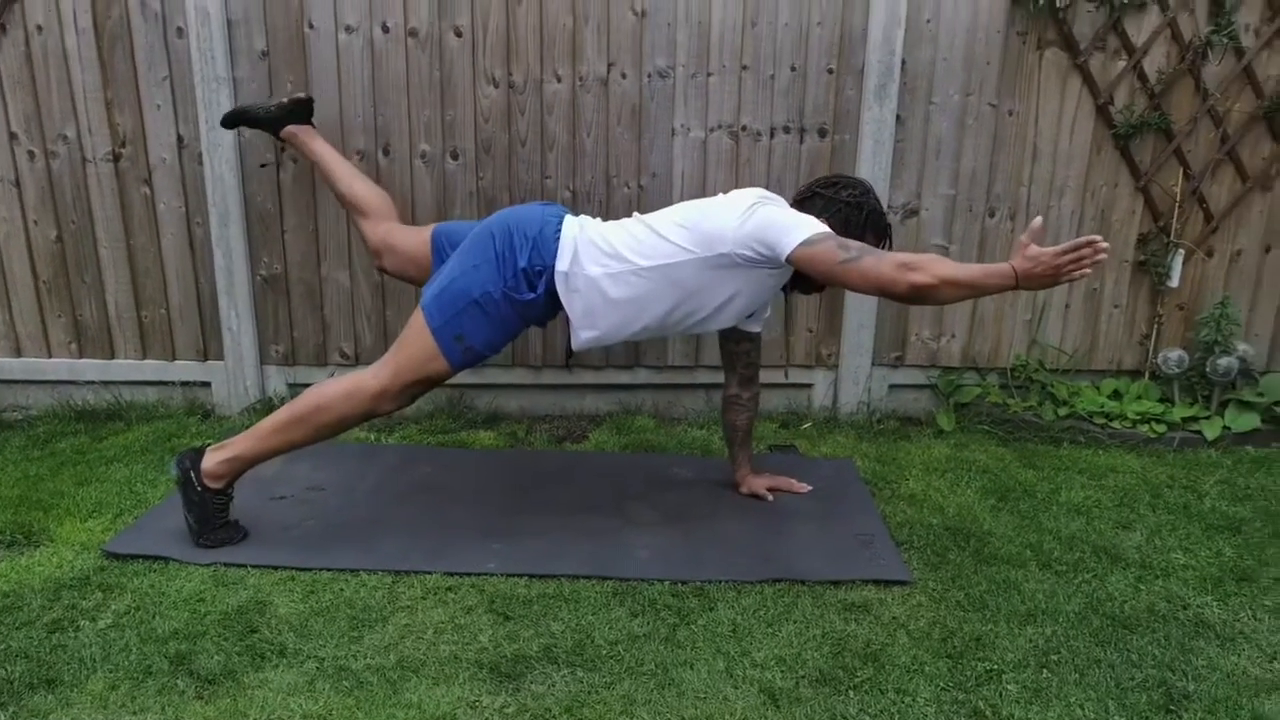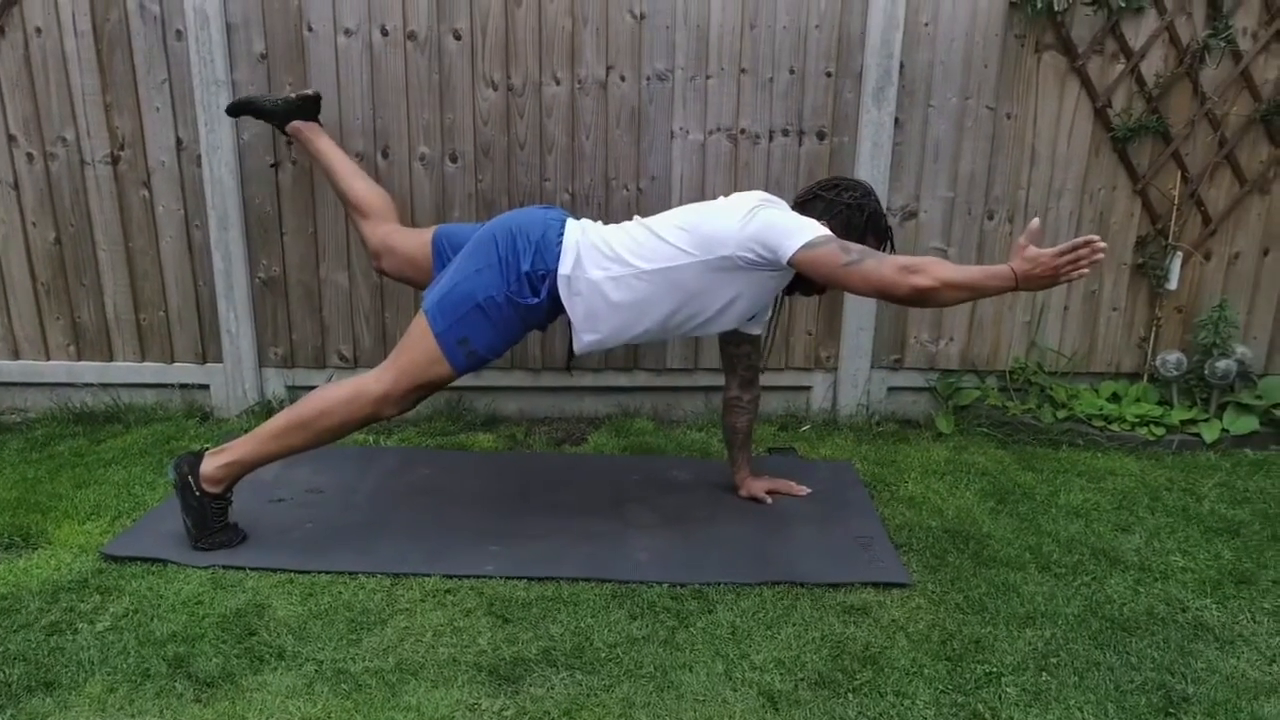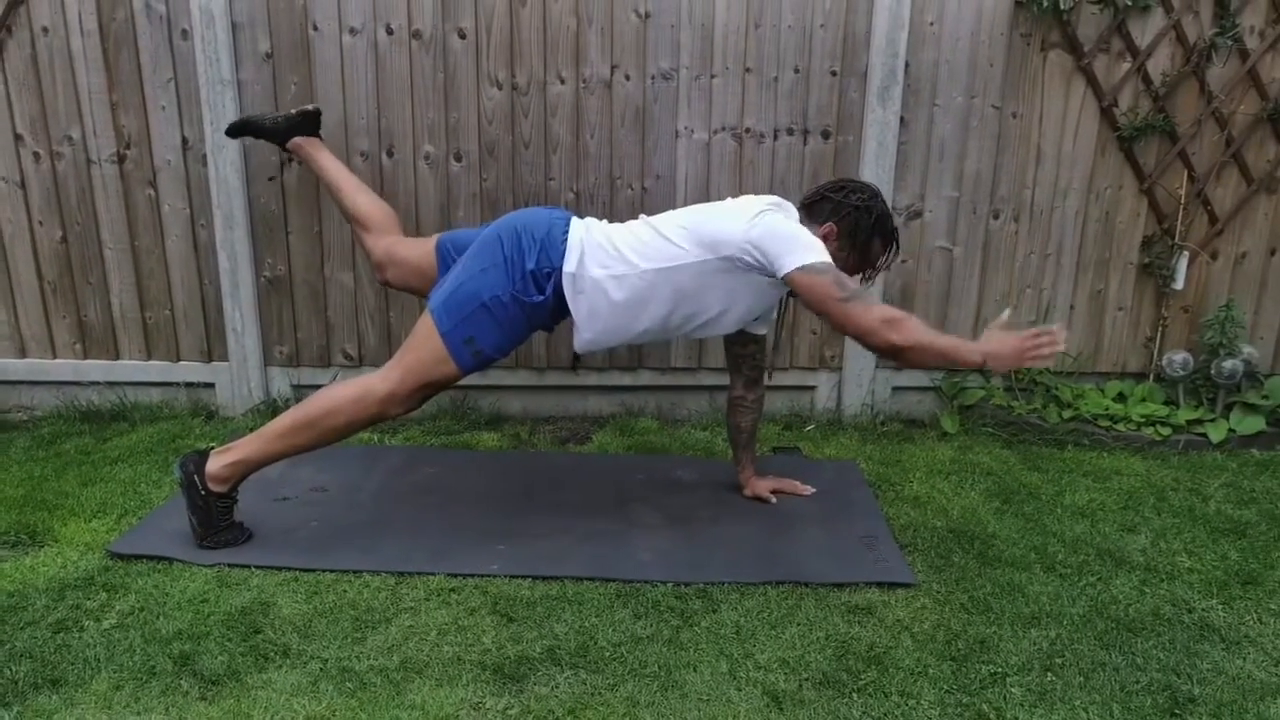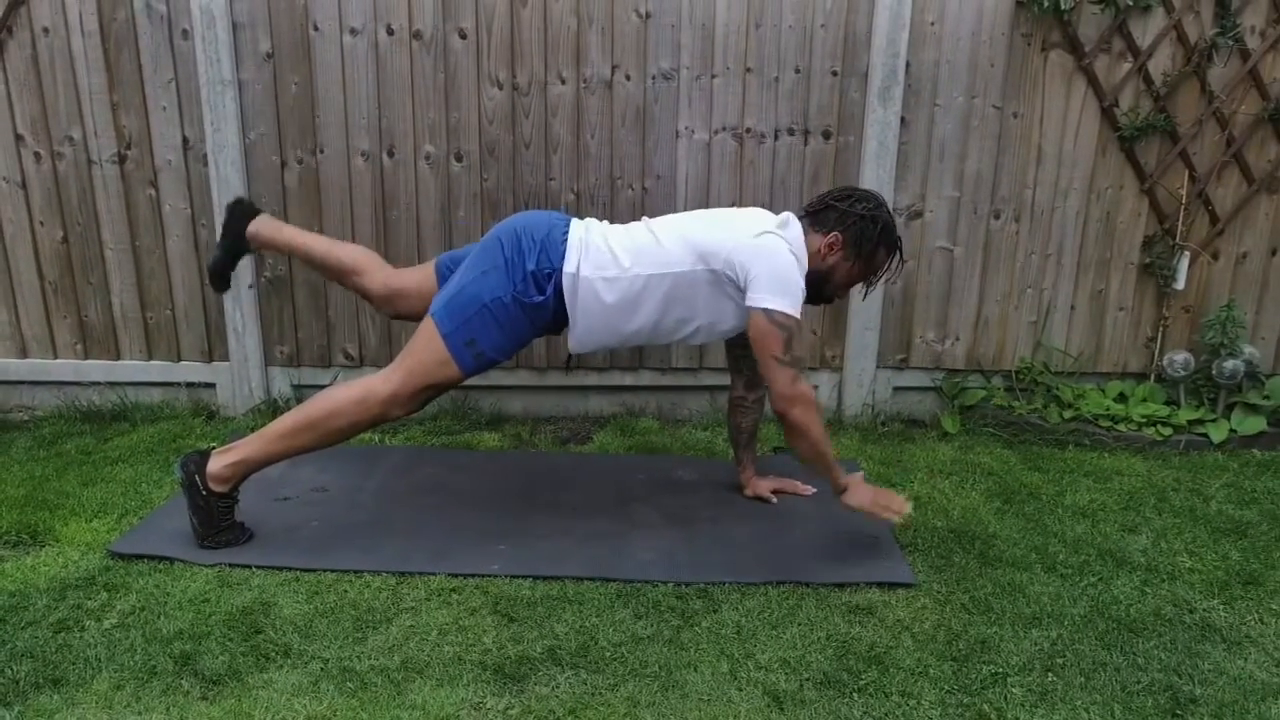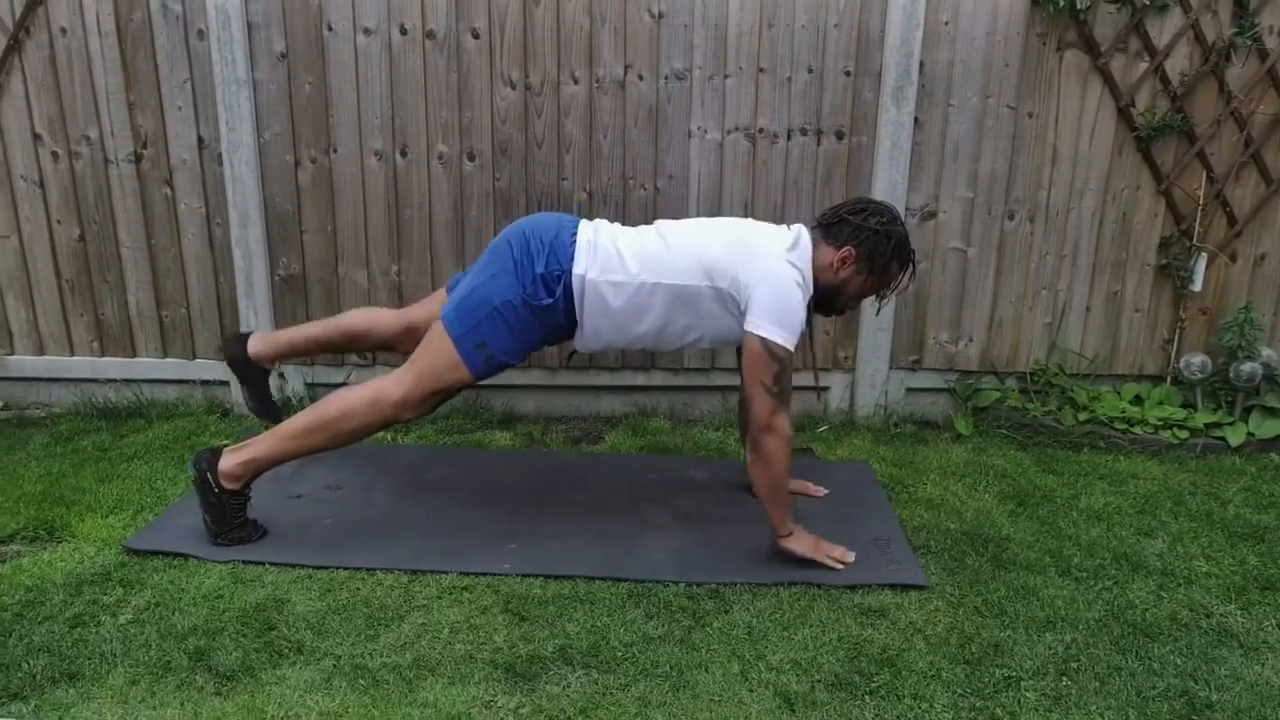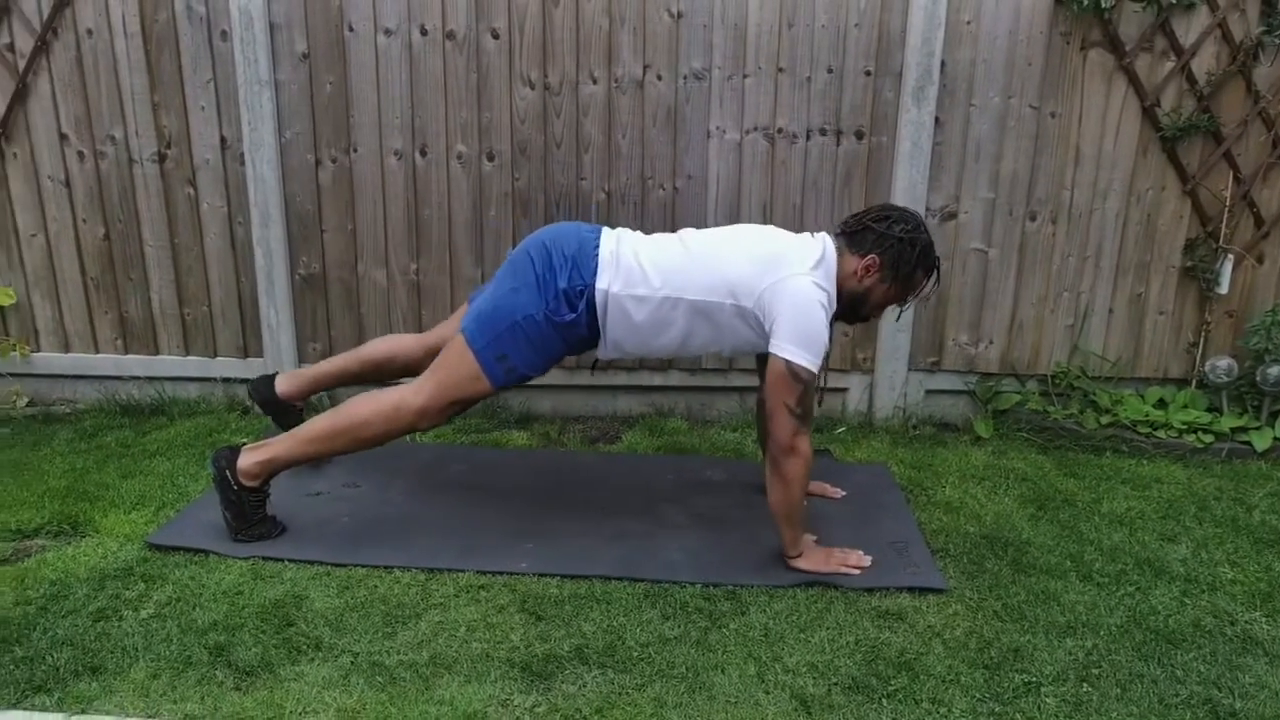
dt=0.2s
person 1, frame 1
left shoulder: (757, 277)
right shoulder: (769, 224)
left elbow: (741, 376)
right elbow: (905, 280)
left wrist: (744, 470)
right wrist: (1016, 274)
left hip: (536, 253)
right hip: (531, 258)
left knee: (388, 240)
right knee: (392, 383)
left ankle: (295, 127)
right ankle: (215, 468)
person 1, frame 2
left shoulder: (758, 280)
right shoulder: (772, 227)
left elbow: (741, 379)
right elbow: (906, 283)
left wrist: (744, 473)
right wrist: (1016, 275)
left hip: (537, 257)
right hip: (534, 261)
left knee: (387, 243)
right knee: (391, 389)
left ankle: (299, 126)
right ankle: (212, 471)
person 1, frame 3
left shoulder: (760, 282)
right shoulder: (778, 231)
left elbow: (747, 377)
right elbow: (877, 326)
left wrist: (749, 472)
right wrist: (981, 351)
left hip: (543, 258)
right hip: (538, 263)
left knee: (390, 252)
right knee: (396, 389)
left ankle: (301, 140)
right ankle: (217, 472)
person 1, frame 4
left shoulder: (752, 256)
right shoulder: (776, 258)
left elbow: (747, 376)
right elbow: (788, 392)
left wrist: (747, 470)
right wrist: (844, 483)
left hip: (544, 253)
right hip: (537, 268)
left knee: (384, 285)
right knee: (394, 391)
left ankle: (254, 228)
right ankle: (217, 473)
person 1, frame 5
left shoulder: (775, 254)
right shoulder: (782, 279)
left elbow: (752, 395)
right elbow: (769, 416)
left wrist: (762, 474)
right wrist: (787, 530)
left hip: (553, 254)
right hip: (548, 268)
left knee: (399, 328)
right knee: (410, 392)
left ankle: (259, 349)
right ankle: (231, 469)
person 1, frame 6
left shoulder: (797, 260)
right shoulder: (807, 297)
left elbow: (771, 403)
right elbow: (789, 435)
left wrist: (786, 475)
right wrist: (799, 548)
left hip: (572, 259)
right hip: (568, 282)
left knee: (429, 348)
right knee: (429, 399)
left ankle: (286, 388)
right ankle: (251, 465)
